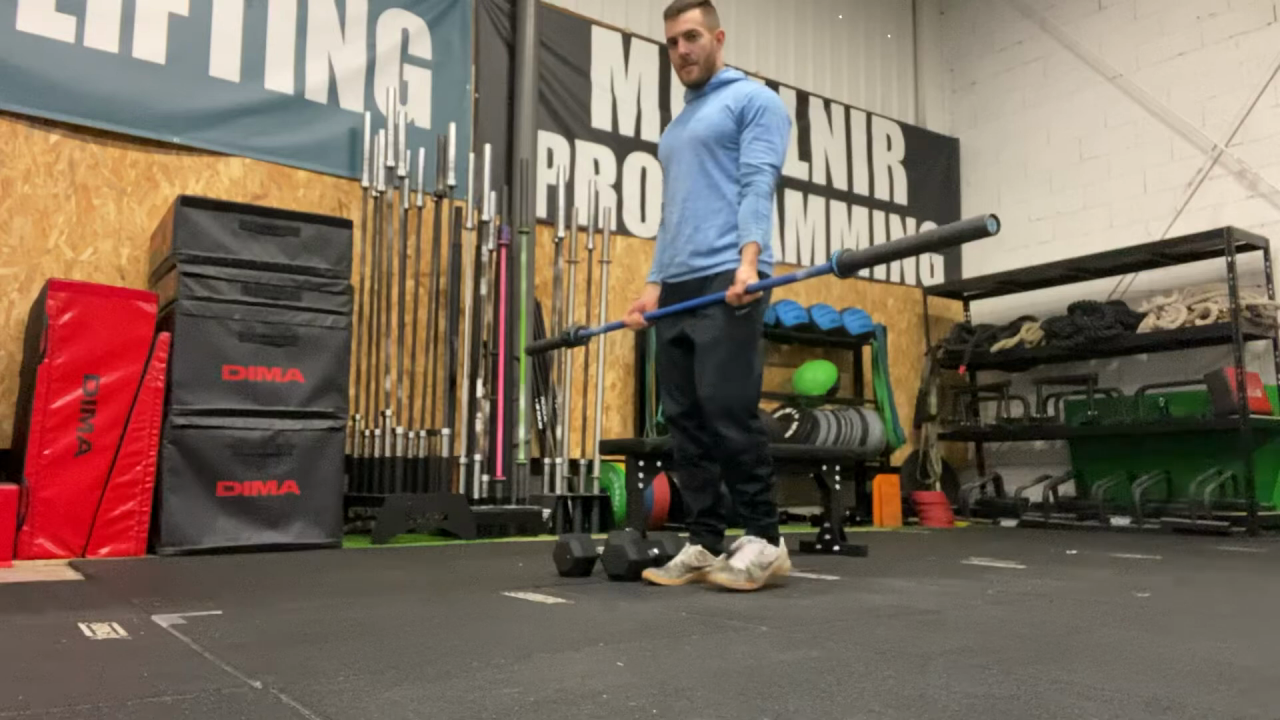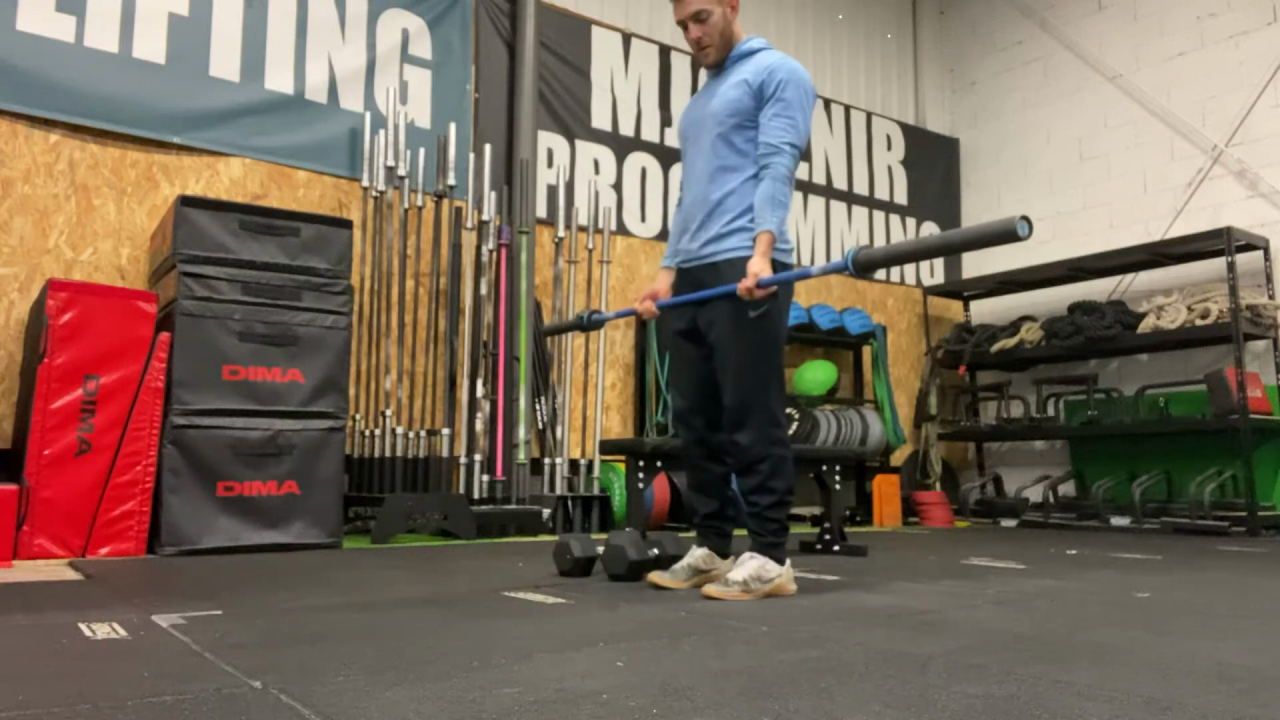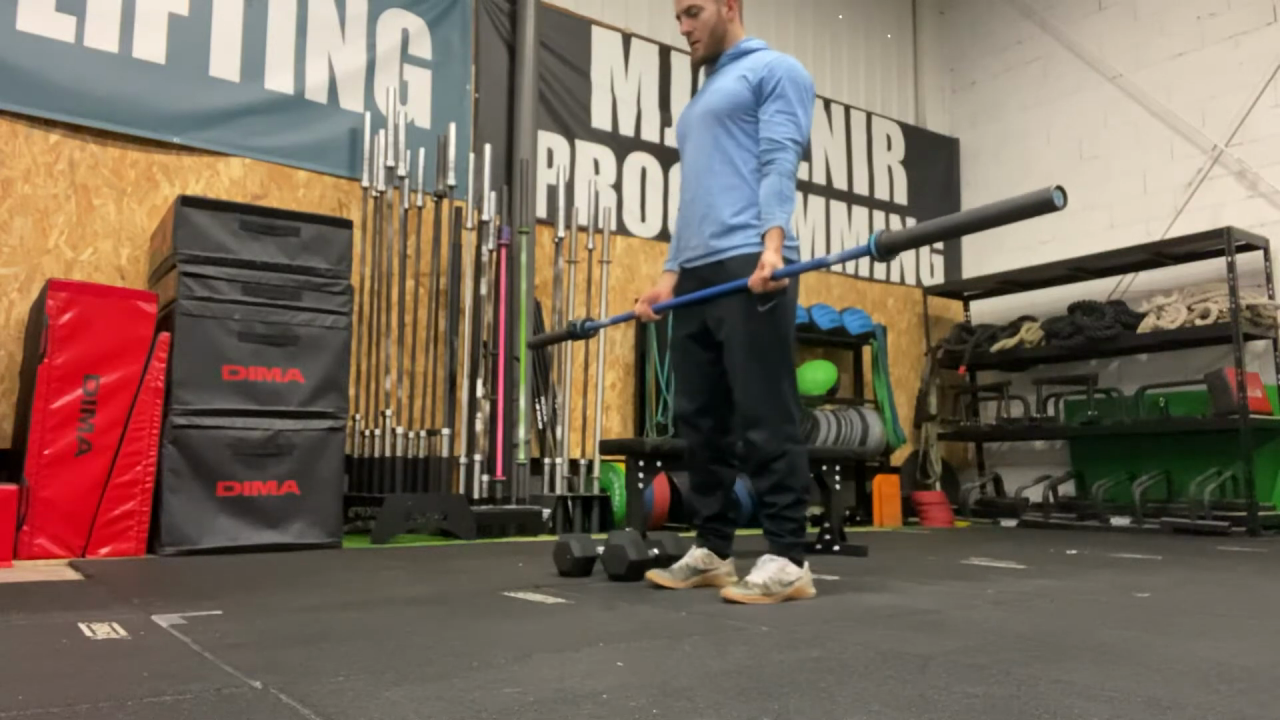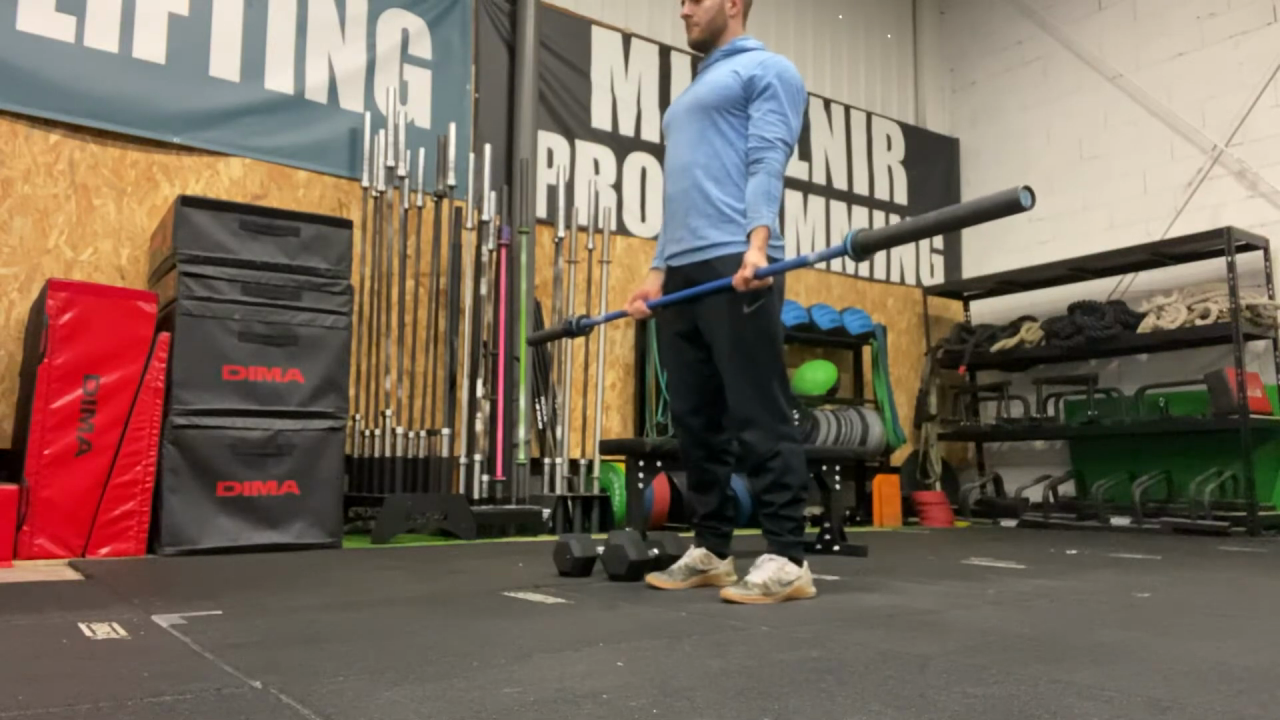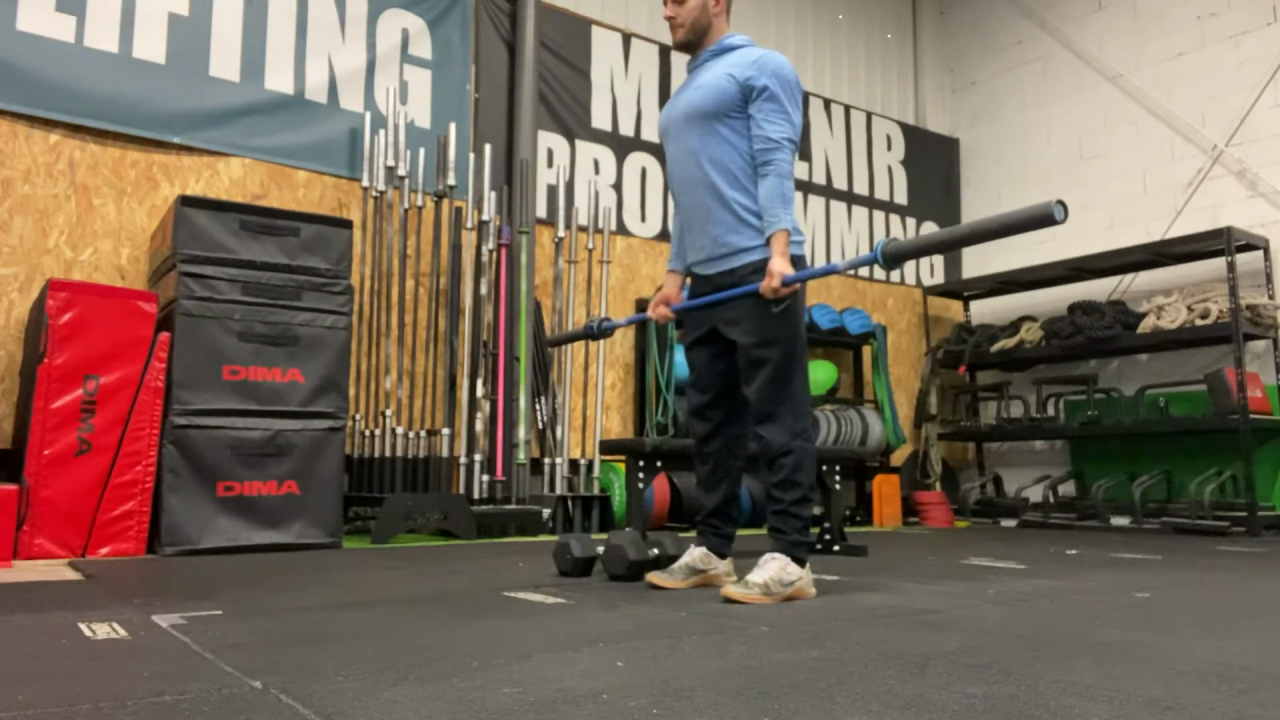
dt=1s
person 1, frame 1
left shoulder: (755, 101)
right shoulder: (676, 129)
left elbow: (758, 186)
left wrist: (749, 259)
right wrist: (653, 285)
left hip: (727, 280)
right hip: (678, 289)
left knee: (726, 408)
right knee: (686, 422)
left ankle: (764, 538)
right ankle: (705, 545)
person 1, frame 2
left shoulder: (777, 73)
right shoulder: (699, 102)
left elbow: (776, 167)
left wrist: (762, 250)
right wrist: (667, 270)
left hip: (744, 271)
right hip: (691, 277)
left knee: (751, 417)
right knee: (695, 420)
left ankle: (769, 556)
right ankle: (710, 547)
person 1, frame 3
left shoulder: (775, 71)
right shoulder: (700, 100)
left elbow: (780, 163)
left wrist: (772, 244)
right wrist: (669, 273)
left hip: (749, 266)
right hip: (697, 275)
left knee: (764, 416)
right knee: (699, 418)
left ankle: (787, 559)
right ankle: (711, 550)
person 1, frame 4
left shoulder: (768, 70)
right shoulder: (690, 97)
left elbow: (767, 163)
left wrist: (757, 242)
right wrist: (658, 270)
left hip: (735, 265)
right hip: (684, 273)
left knee: (758, 414)
right knee: (695, 418)
left ankle: (786, 557)
right ankle: (711, 549)
person 1, frame 5
left shoulder: (761, 67)
right shoulder: (682, 98)
left elbow: (775, 166)
left wrist: (779, 249)
right wrist: (675, 275)
left hip: (758, 272)
right hip: (707, 281)
left knee: (775, 416)
right knee: (711, 418)
left ankle: (790, 558)
right ankle: (712, 549)
